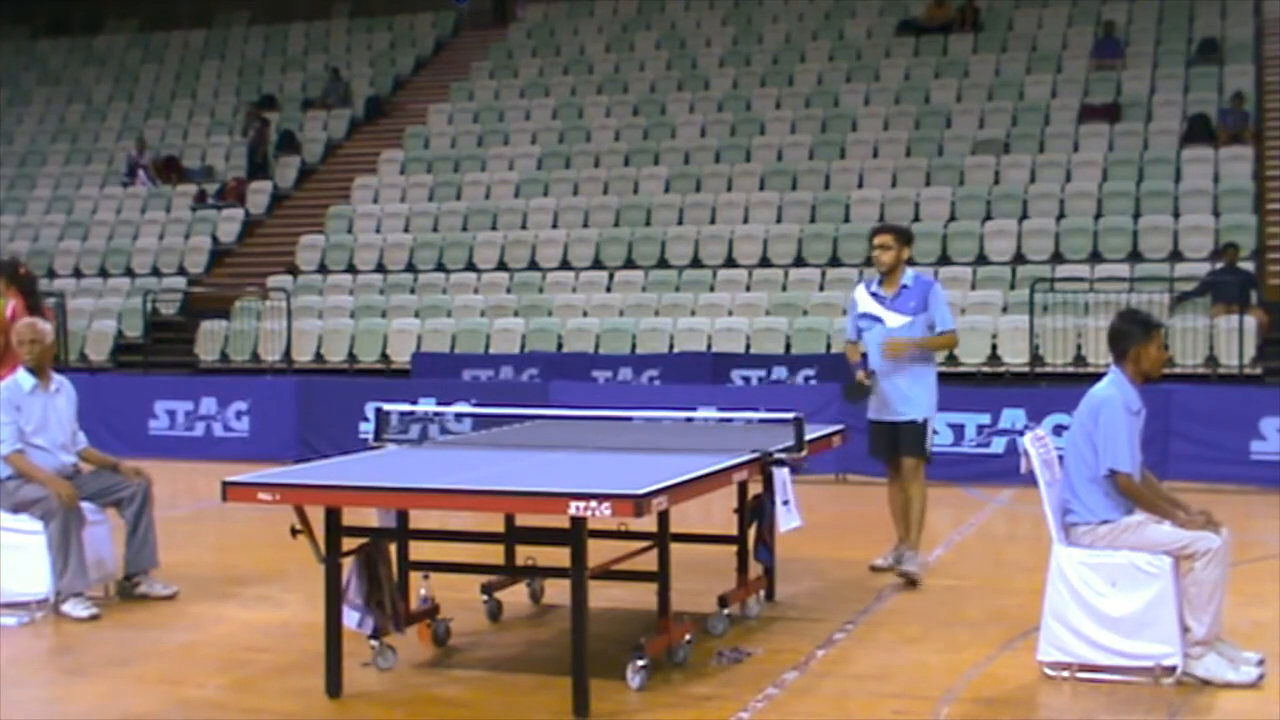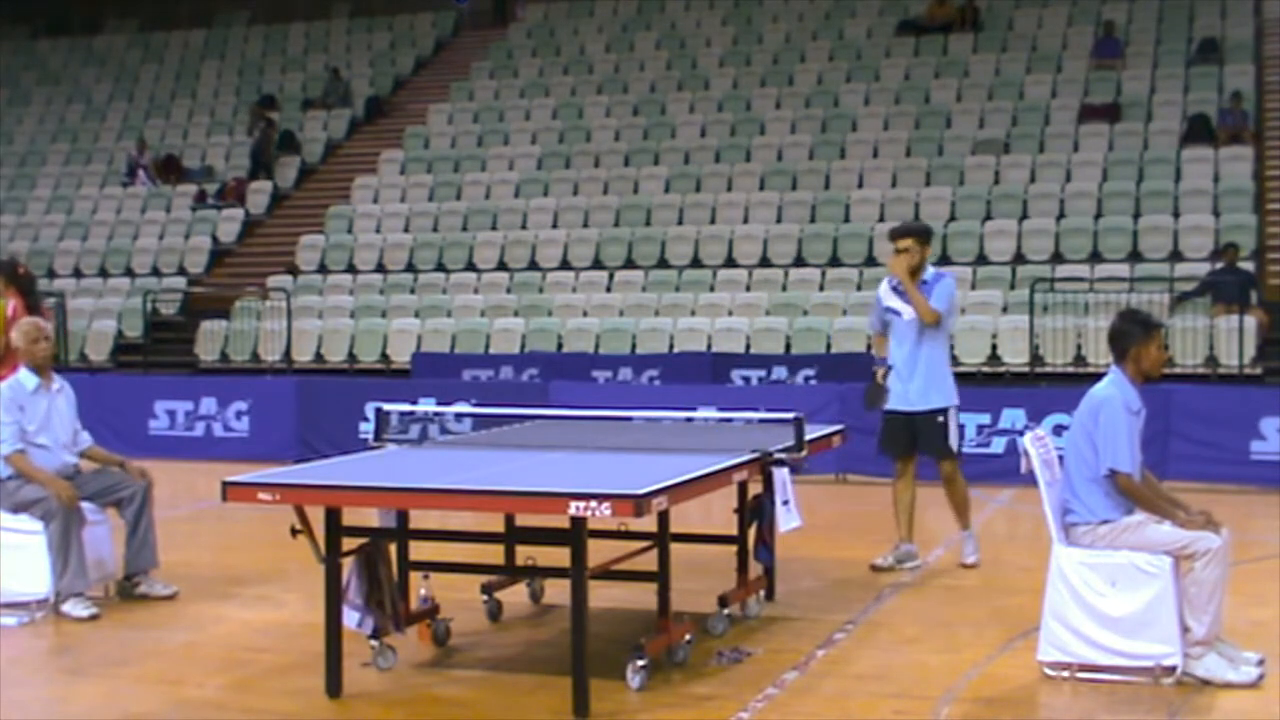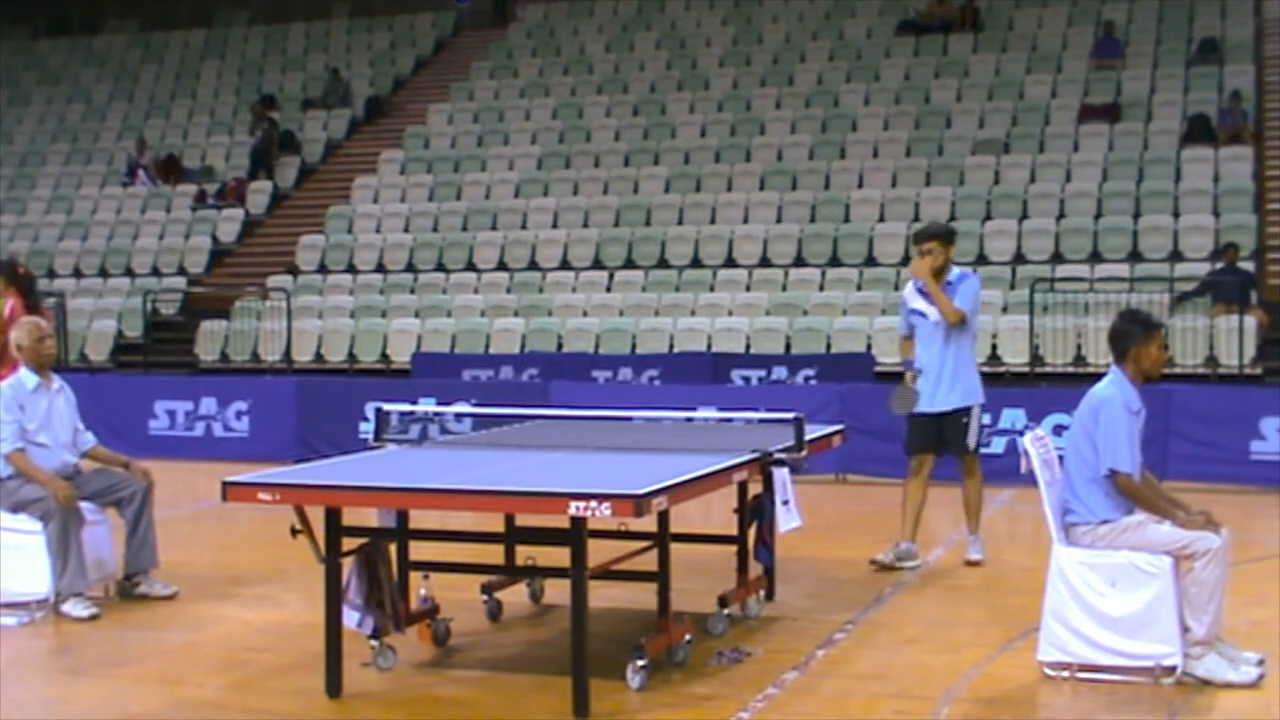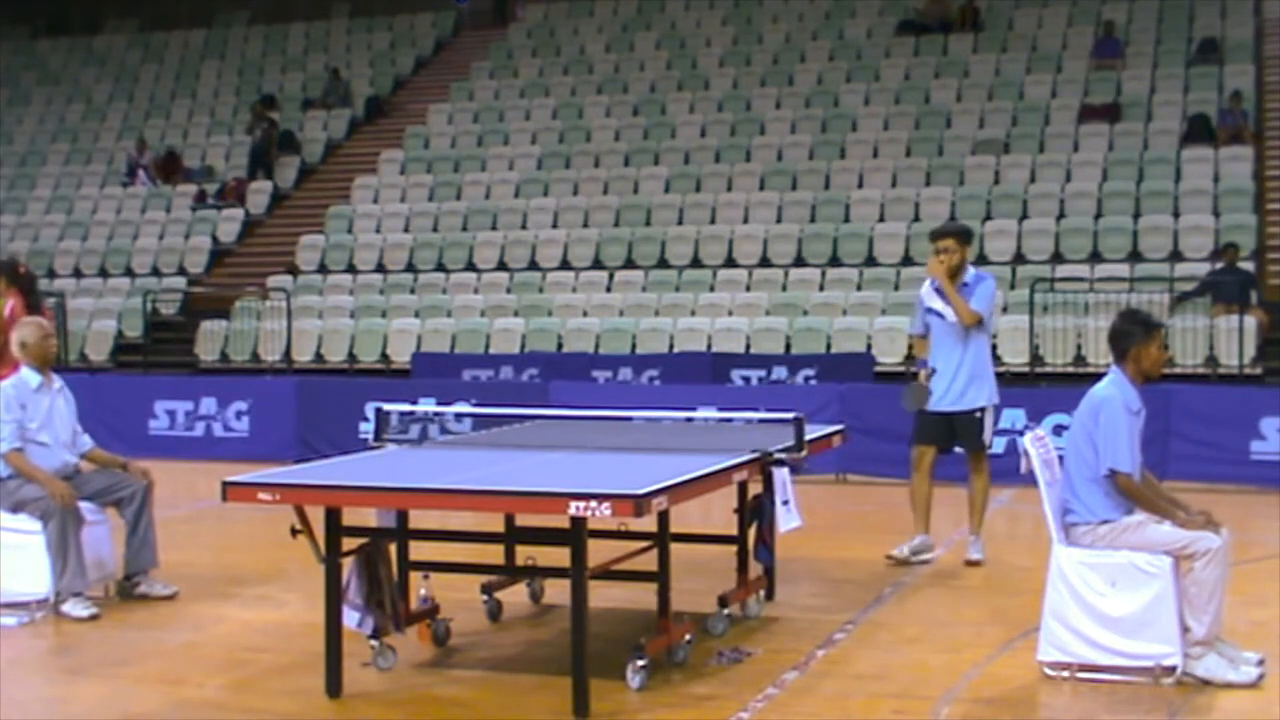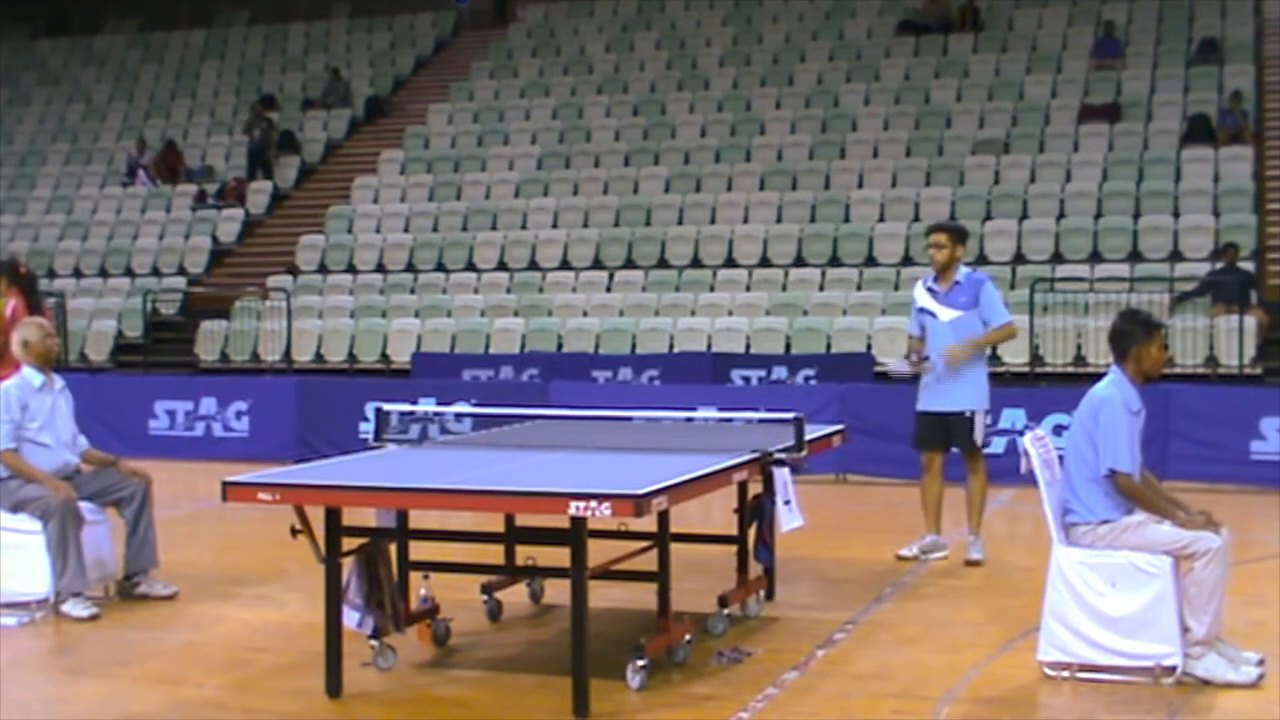
dt=0.3s
person 1, frame 1
left shoulder: (1124, 397)
right shoulder: (1111, 400)
left elbow: (1138, 473)
right elbow: (1124, 482)
left wrist: (1186, 509)
right wrist: (1180, 519)
left hip: (1117, 515)
right hip: (1099, 524)
left knee: (1215, 535)
right knee: (1206, 544)
left ankle: (1206, 638)
right ankle: (1197, 652)
person 1, frame 2
left shoulder: (1124, 397)
right shoulder: (1111, 400)
left elbow: (1138, 472)
right elbow: (1124, 481)
left wrist: (1186, 510)
right wrist: (1180, 519)
left hip: (1117, 515)
right hip: (1099, 524)
left knee: (1215, 534)
right knee: (1206, 544)
left ankle: (1205, 638)
right ankle: (1196, 651)
person 1, frame 3
left shoulder: (1124, 397)
right shoulder: (1111, 400)
left elbow: (1137, 472)
right elbow: (1124, 481)
left wrist: (1185, 509)
right wrist: (1179, 518)
left hip: (1116, 514)
right hip: (1099, 524)
left knee: (1215, 534)
right knee: (1206, 544)
left ankle: (1205, 638)
right ankle: (1197, 651)
person 1, frame 4
left shoulder: (1124, 397)
right shoulder: (1111, 400)
left elbow: (1137, 473)
right elbow: (1123, 481)
left wrist: (1186, 510)
right wrist: (1179, 519)
left hip: (1116, 515)
right hip: (1099, 524)
left knee: (1214, 534)
right knee: (1206, 544)
left ankle: (1205, 638)
right ankle: (1197, 652)
person 1, frame 5
left shoulder: (1125, 397)
right shoulder: (1112, 400)
left elbow: (1137, 472)
right elbow: (1124, 481)
left wrist: (1186, 509)
right wrist: (1180, 518)
left hip: (1116, 515)
right hip: (1098, 524)
left knee: (1214, 534)
right knee: (1206, 543)
left ankle: (1205, 638)
right ankle: (1197, 651)
person 2, frame 1
left shoulder: (927, 289)
right shoulder: (863, 293)
left elbow: (950, 339)
right elbow: (852, 341)
left wrist: (911, 346)
right wrist: (859, 367)
left hip: (916, 400)
right hip: (882, 401)
left knee: (912, 470)
right knee: (894, 473)
left ankle: (913, 556)
right ankle: (903, 546)
person 2, frame 2
left shoulder: (943, 282)
right shoulder: (886, 288)
left elbow: (930, 318)
left wrist: (906, 281)
right wrist: (882, 363)
left hip: (936, 397)
right hip: (898, 397)
left knee: (948, 469)
right knee: (902, 470)
left ankle: (967, 534)
right ankle: (905, 547)
person 2, frame 3
left shoulder: (967, 282)
right shoulder: (912, 291)
left elbow: (954, 317)
left wrist: (930, 280)
right wrist: (909, 366)
left hip: (961, 396)
right hip: (924, 397)
left knee: (969, 465)
right knee: (917, 469)
left ankle: (974, 539)
right ankle: (907, 547)
person 2, frame 4
left shoulder: (984, 283)
right shoulder: (927, 290)
left elbow: (970, 319)
left wrist: (945, 281)
right wrist: (922, 365)
left hip: (974, 395)
right hip: (936, 394)
left knee: (977, 462)
right knee: (920, 459)
left ankle: (975, 539)
right ankle: (922, 539)
person 2, frame 5
left shoulder: (978, 286)
right shoulder: (921, 290)
left elbow: (1008, 329)
left wrist: (968, 348)
right wrist: (916, 355)
left hip: (967, 395)
right hip: (930, 395)
left knee: (973, 462)
right knee: (930, 463)
left ankle: (974, 539)
right ankle: (933, 538)
person 3, frame 1
left shoulder: (65, 388)
left wrist: (118, 465)
right wrist: (49, 480)
left hip: (69, 476)
left knee: (136, 486)
right knee: (61, 504)
left ankle: (136, 576)
right ankle: (69, 595)
person 3, frame 2
left shoulder: (63, 389)
left elbow: (80, 442)
left wrist: (123, 463)
right wrist: (50, 481)
left hip: (69, 476)
left knee: (136, 486)
right knee: (62, 505)
left ankle: (136, 576)
right ankle: (69, 594)
person 3, frame 3
left shoulder: (63, 390)
left elbow: (83, 442)
left wrist: (127, 463)
right wrist: (49, 480)
left hip: (69, 476)
left knee: (137, 486)
right knee: (61, 505)
left ankle: (136, 576)
right ankle: (69, 595)
person 3, frame 4
left shoulder: (61, 390)
left elbow: (80, 443)
left wrist: (125, 464)
right wrist: (47, 480)
left hip: (69, 476)
left knee: (136, 486)
right knee: (61, 505)
left ankle: (136, 576)
right ankle: (69, 594)
person 3, frame 5
left shoulder: (61, 389)
left wrist: (115, 463)
right wrist: (46, 479)
left hip: (69, 477)
left knee: (136, 486)
right knee: (61, 503)
left ankle: (136, 576)
right ankle: (69, 594)
